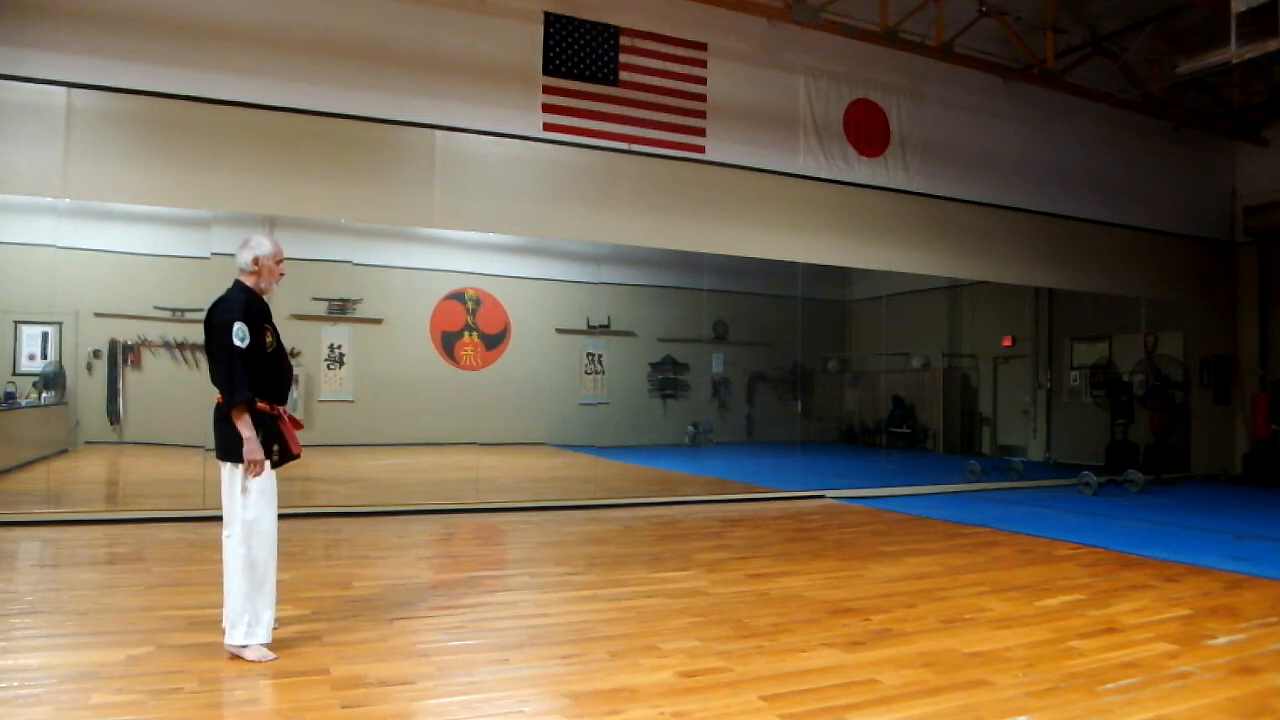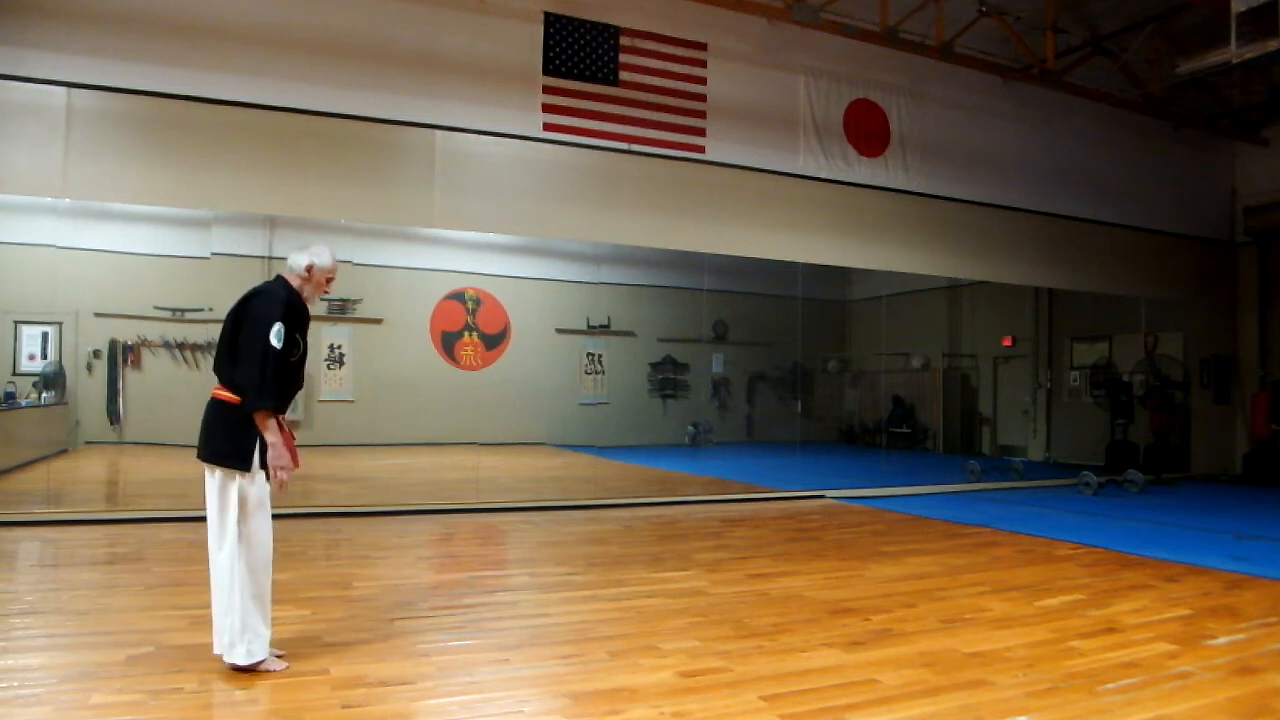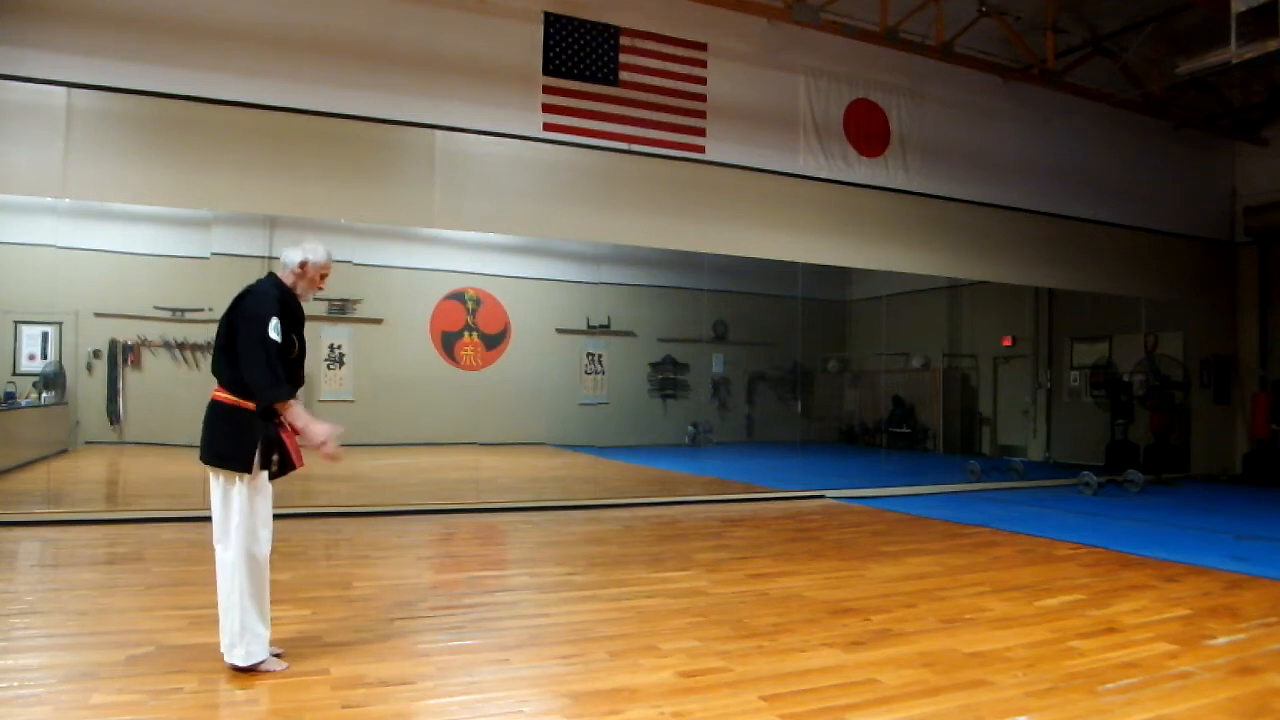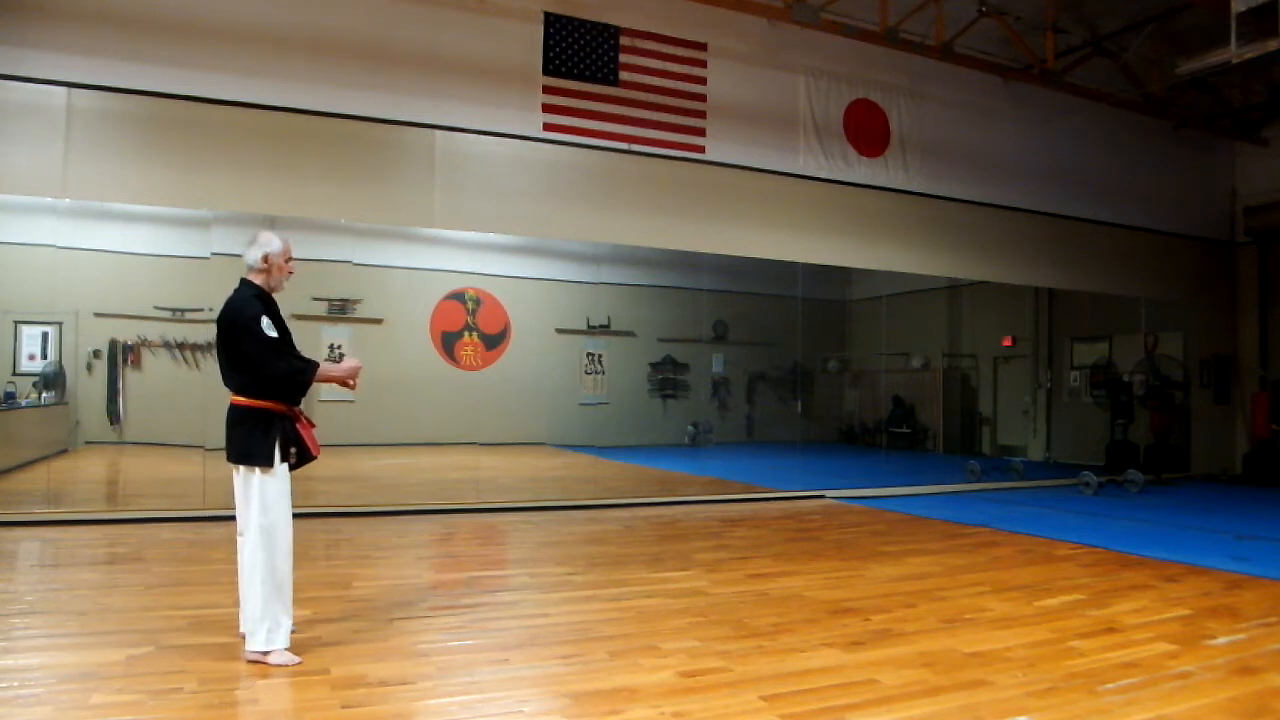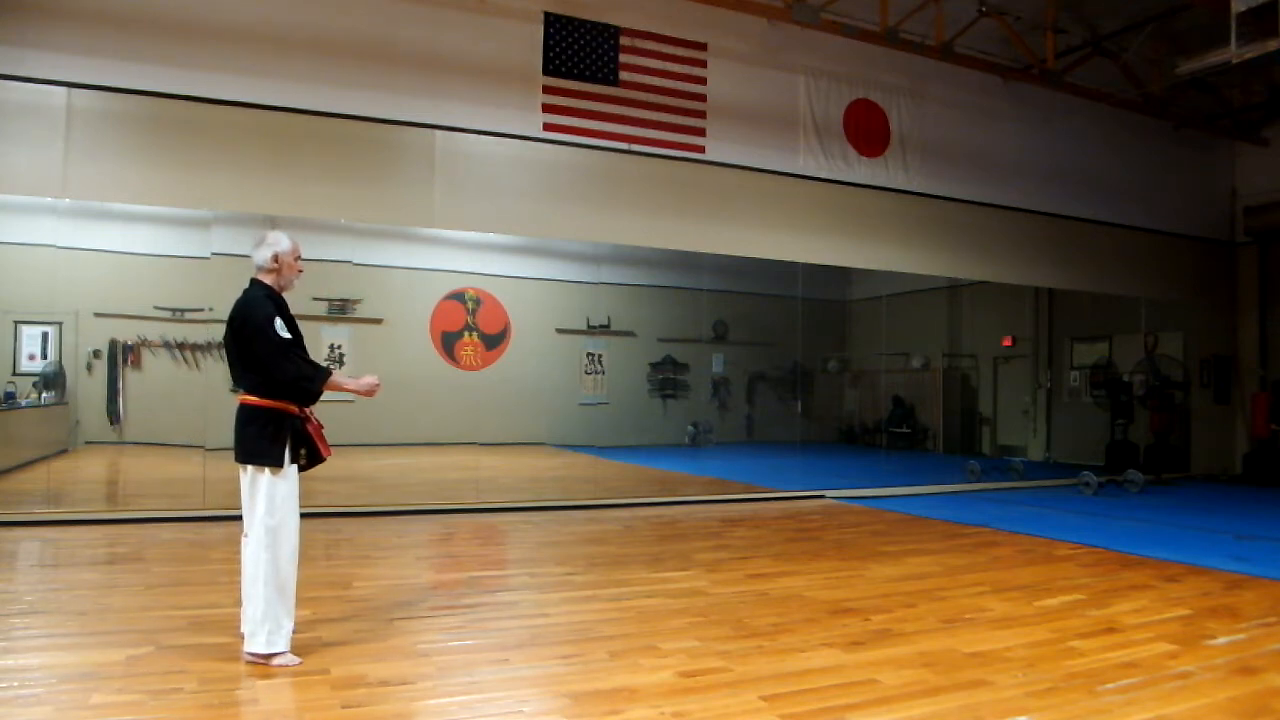
dt=1s
person 1, frame 1
left shoulder: (251, 306)
right shoulder: (234, 308)
right elbow: (232, 381)
left wrist: (275, 417)
right wrist: (250, 437)
left hip: (257, 424)
right hip: (246, 430)
left knee: (249, 526)
right knee: (252, 527)
left ankle: (246, 617)
right ankle: (244, 632)
person 1, frame 2
left shoulder: (277, 301)
right shoulder: (273, 303)
right elbow: (255, 379)
left wrist: (272, 436)
right wrist: (275, 442)
left hip: (233, 428)
right hip: (240, 431)
left knee: (236, 538)
right knee: (247, 538)
left ankle: (241, 638)
right ankle: (245, 648)
person 1, frame 3
left shoulder: (277, 302)
right shoulder: (264, 301)
right elbow: (263, 375)
left wrist: (297, 424)
right wrist: (307, 425)
left hip: (240, 430)
right hip: (241, 433)
left knee: (244, 538)
right knee: (245, 539)
left ankle: (246, 639)
right ankle: (245, 649)
person 1, frame 4
left shoulder: (254, 304)
right shoulder: (246, 307)
left elbow: (280, 364)
right elbow: (279, 368)
left wrist: (331, 373)
right wrist: (335, 371)
left hip: (261, 427)
right hip: (259, 430)
left knee: (257, 528)
right knee: (267, 530)
left ankle: (260, 623)
right ankle: (263, 639)
person 1, frame 5
left shoulder: (260, 304)
right shoulder: (259, 308)
left elbow: (285, 368)
right elbow: (292, 369)
left wrist: (341, 382)
right wrist: (352, 385)
left hip: (266, 426)
right hip: (268, 430)
left knee: (264, 528)
right knee: (271, 530)
left ankle: (262, 627)
right ankle: (263, 640)
